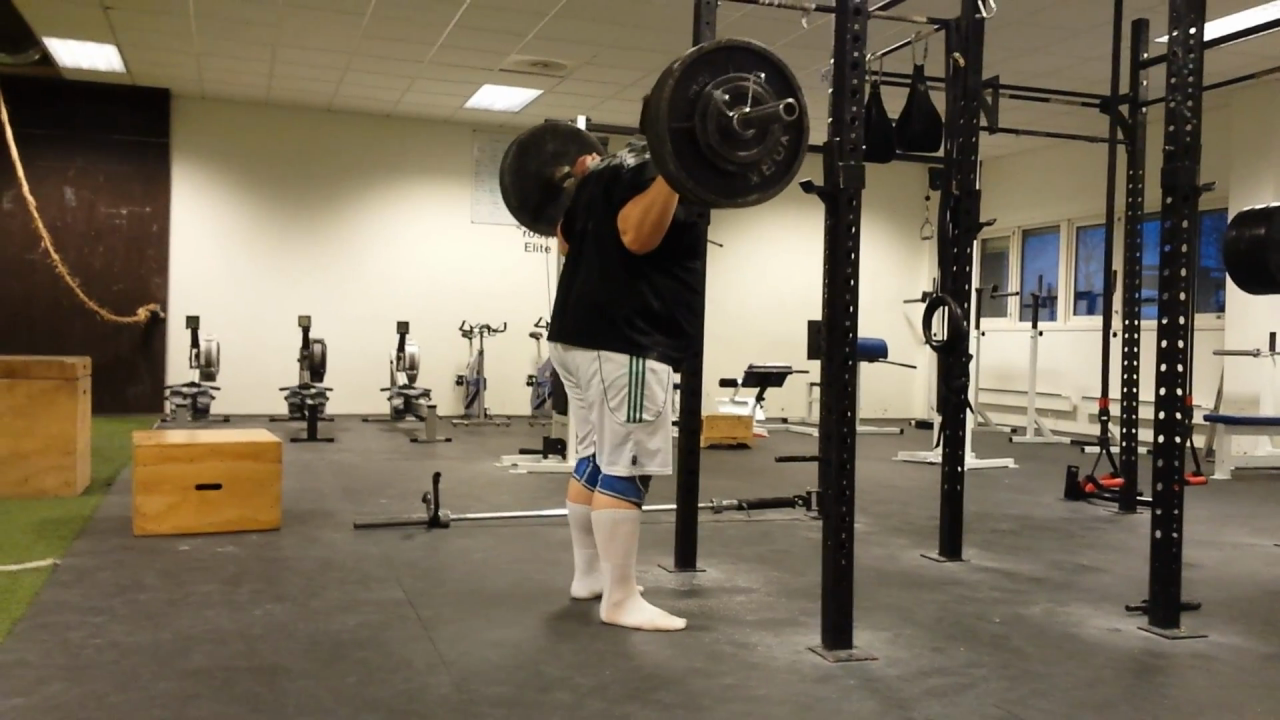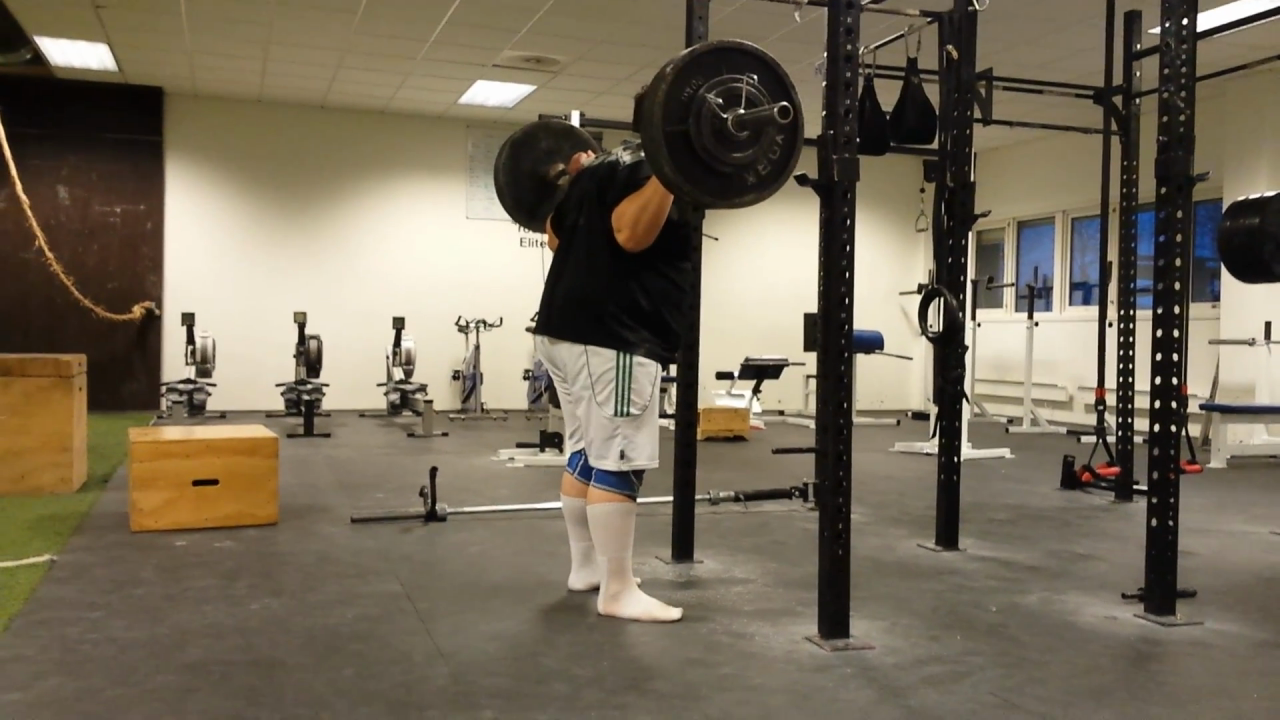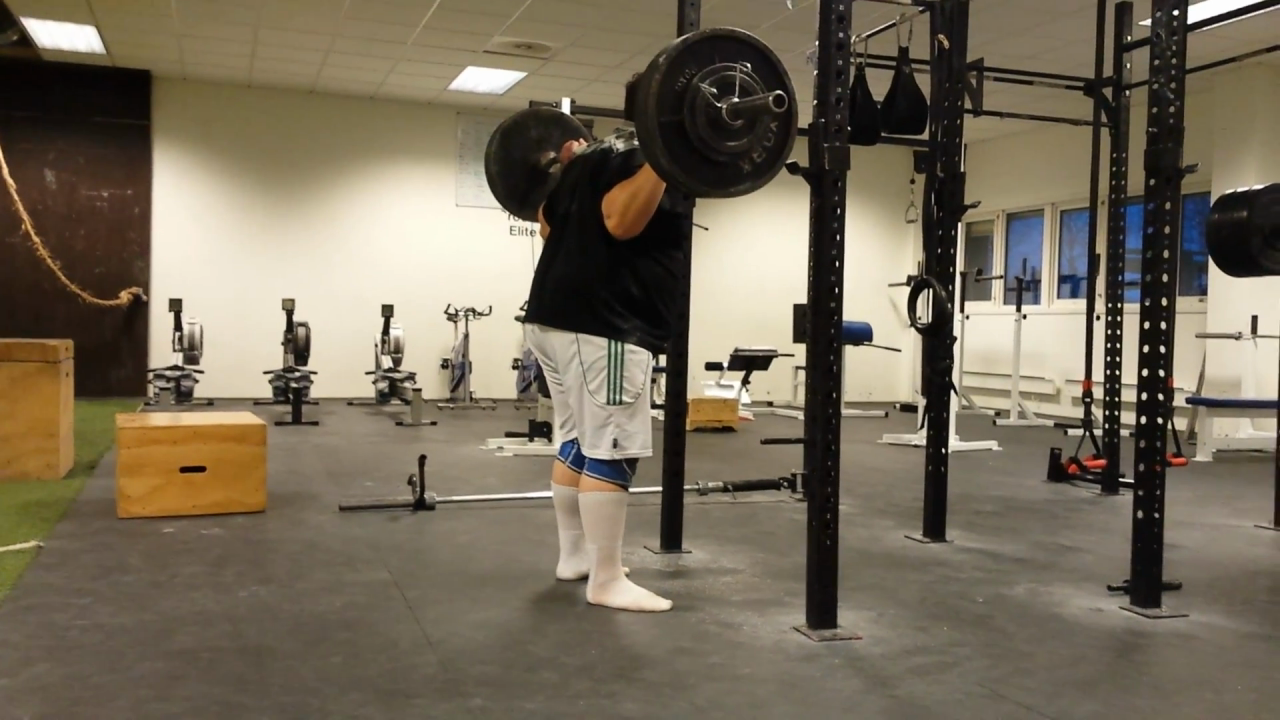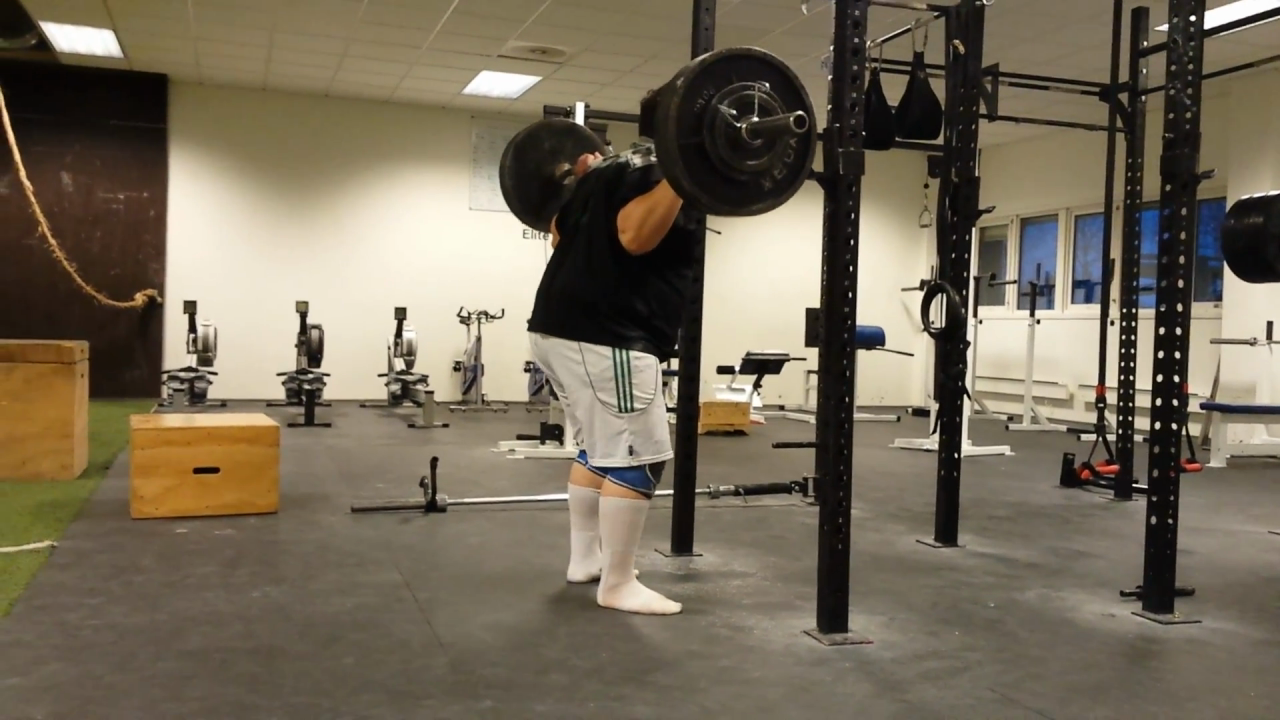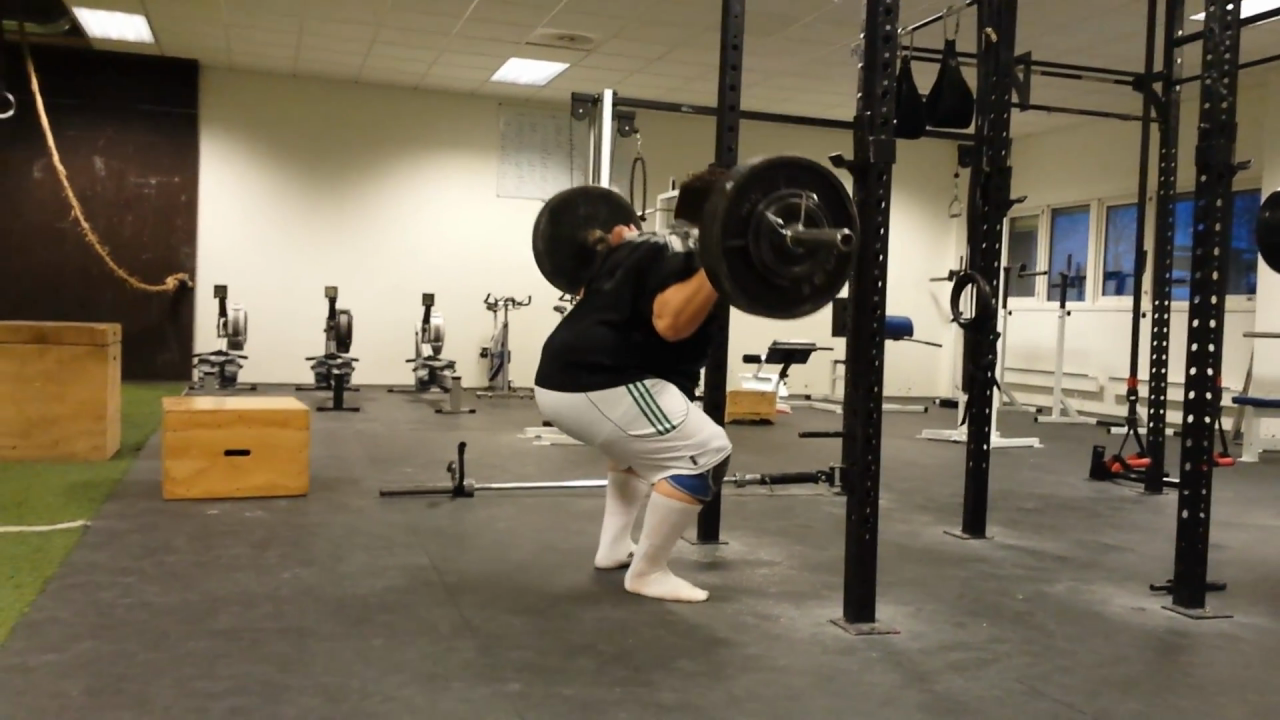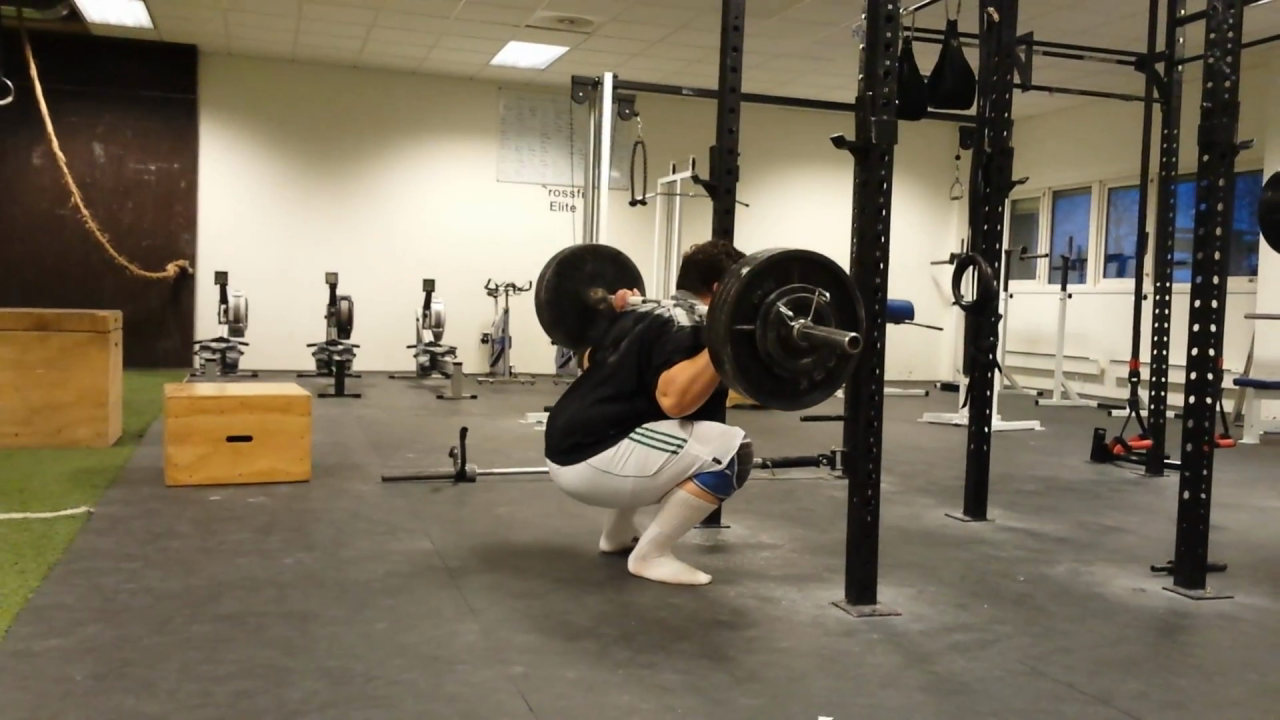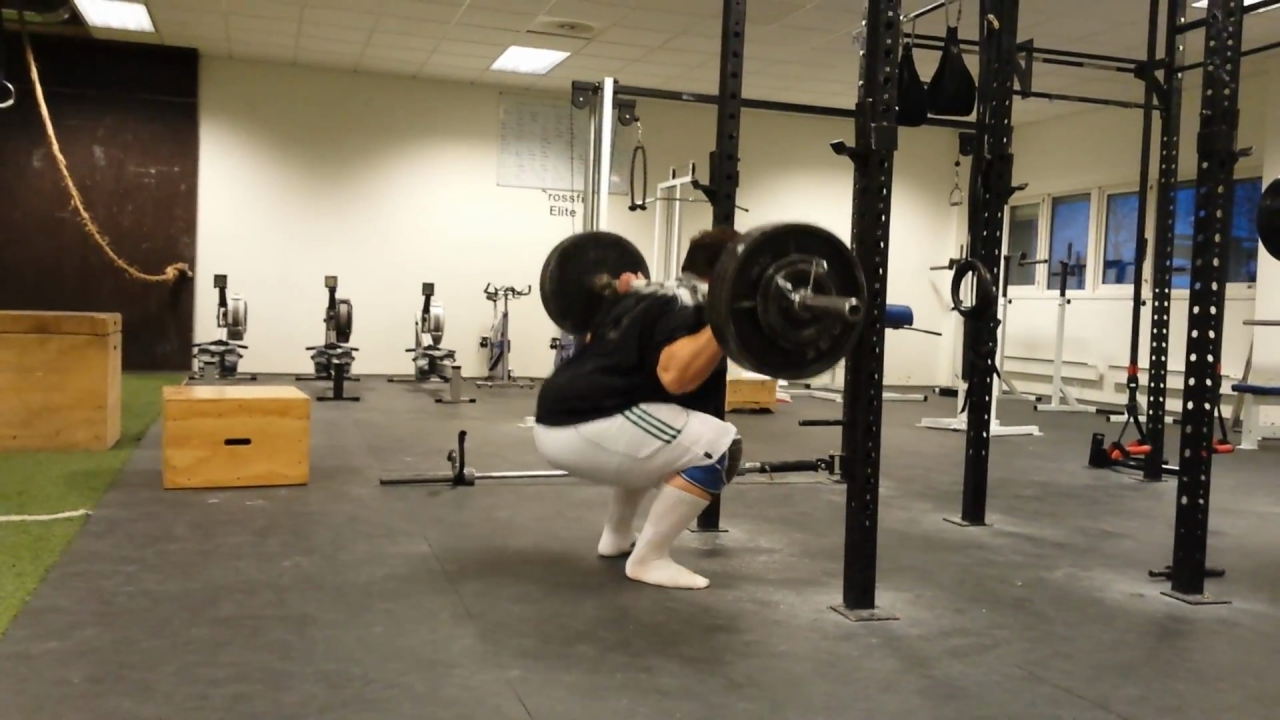
dt=0.7s
person 1, frame 1
left shoulder: (604, 174)
right shoulder: (649, 173)
left elbow: (568, 242)
right elbow: (637, 235)
left wrist: (579, 185)
left hip: (579, 336)
right hip: (622, 344)
left knee: (593, 461)
right knee: (624, 469)
left ankle: (588, 574)
right ankle: (620, 600)
person 1, frame 2
left shoulder: (599, 173)
right shoulder: (644, 174)
left elbow: (556, 238)
right elbow: (631, 233)
left wrist: (574, 182)
left hip: (566, 331)
right hip: (610, 339)
left knee: (587, 456)
right knee: (616, 463)
left ankle: (586, 567)
right ankle: (618, 591)
person 1, frame 3
left shoulder: (592, 161)
right shoulder: (636, 161)
left elbow: (548, 228)
right elbow: (621, 221)
left wrist: (564, 170)
left hip: (556, 320)
right hip: (602, 329)
left knee: (577, 446)
right knee: (609, 452)
left ankle: (574, 556)
right ankle: (606, 581)
person 1, frame 4
left shoulder: (604, 173)
right shoulder: (651, 175)
left elbow: (559, 236)
right elbow: (635, 233)
left wrist: (578, 181)
left hip: (555, 330)
right hip: (604, 339)
left knee: (597, 447)
right knee: (637, 457)
left ankle: (586, 555)
right ankle: (618, 582)
person 1, frame 5
left shoulder: (639, 244)
right shoulder: (687, 257)
left elbow: (590, 296)
right elbow: (670, 321)
left wrist: (611, 248)
left hip: (558, 380)
right hip: (596, 384)
left knee: (642, 446)
right knee: (705, 455)
left ankle: (613, 547)
right ankle: (647, 572)
person 1, frame 6
left shoulder: (640, 313)
right shoulder: (686, 330)
left elbow: (590, 363)
right elbow: (674, 400)
left wrist: (616, 313)
left hip: (568, 449)
right hip: (593, 460)
right knee: (730, 452)
left ankle: (618, 532)
right ankle: (651, 555)
person 1, frame 7
left shoulder: (649, 296)
right shoulder: (690, 310)
left elbow: (592, 342)
right elbow: (675, 376)
left wrist: (621, 298)
left hip: (556, 423)
right hip: (585, 429)
left knee: (658, 443)
right knee: (718, 447)
left ankle: (617, 535)
right ankle: (649, 559)
